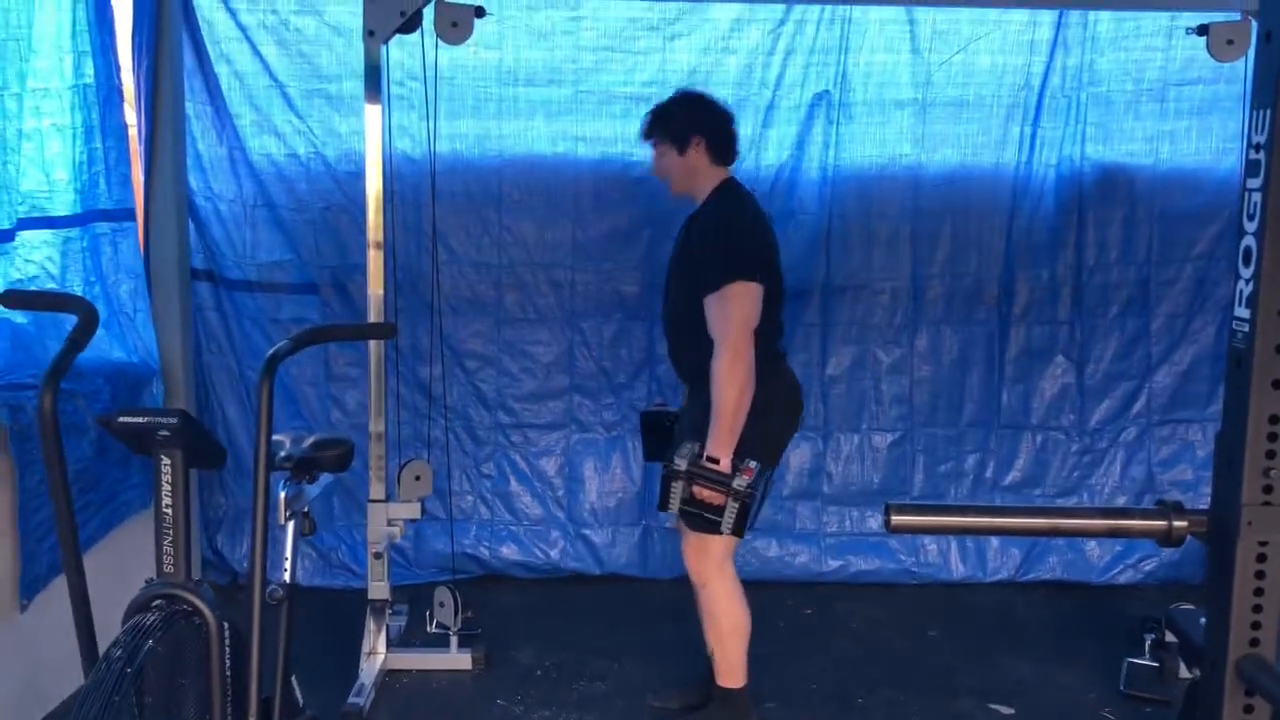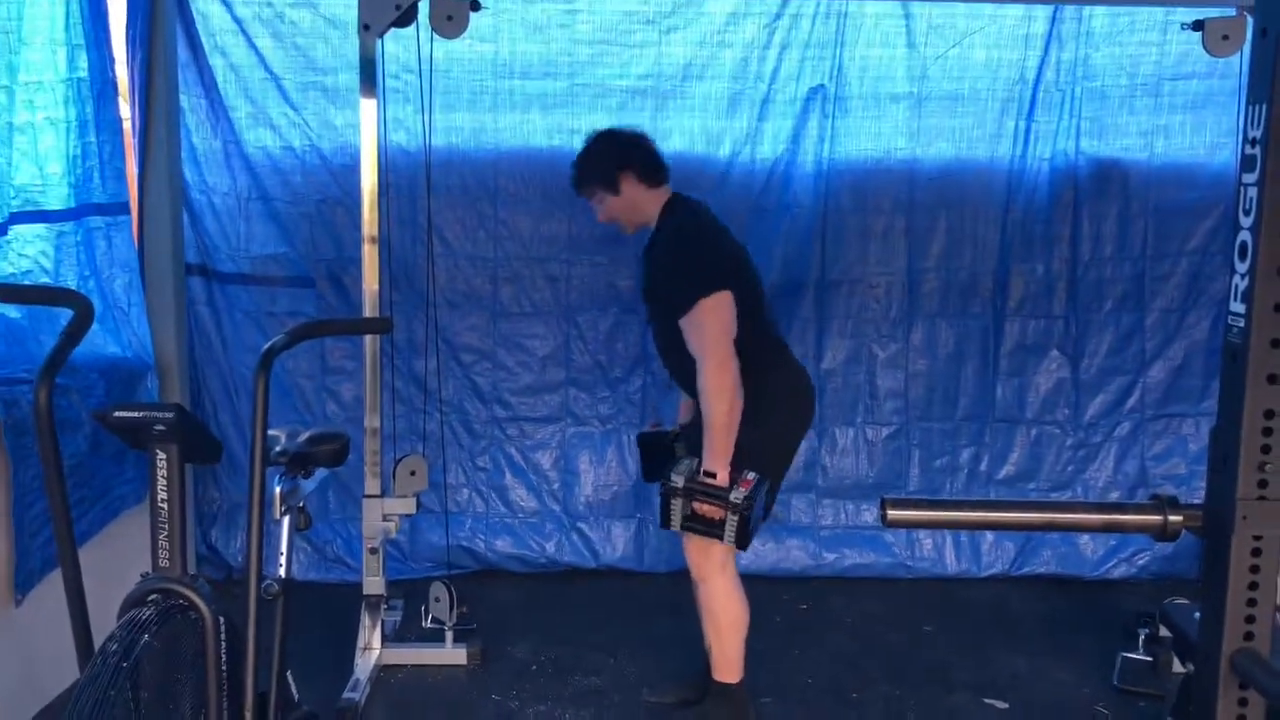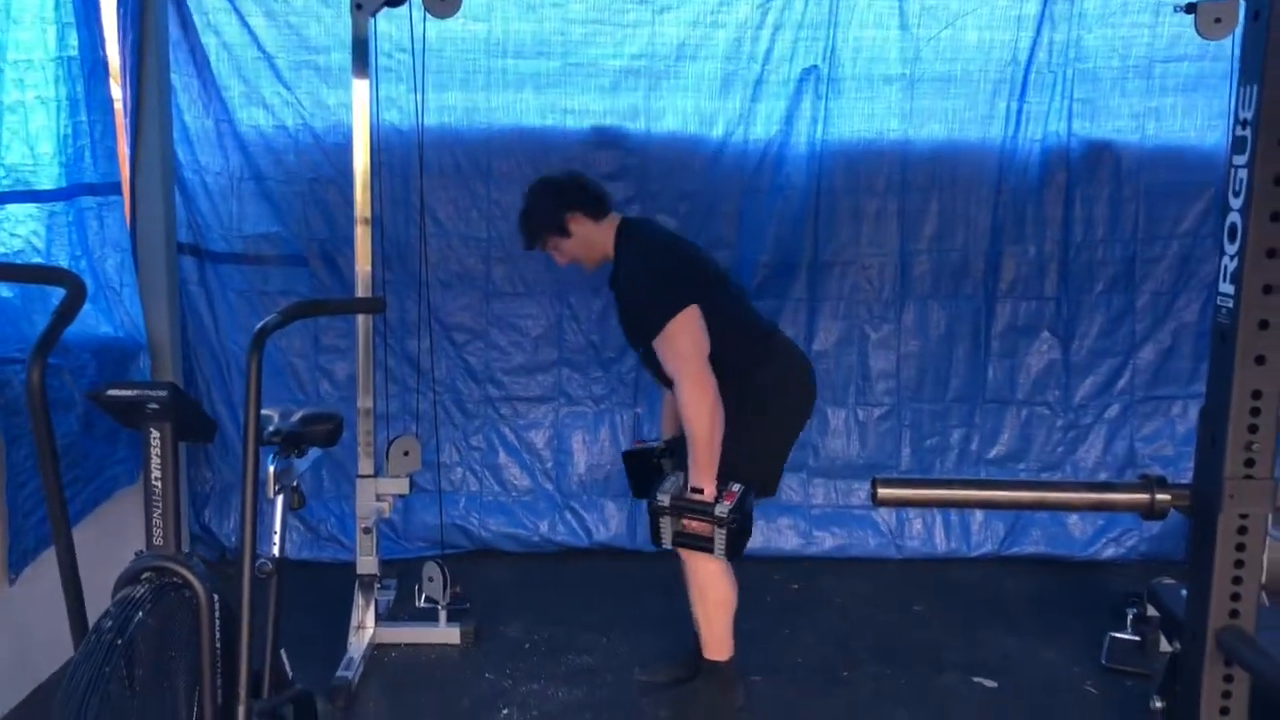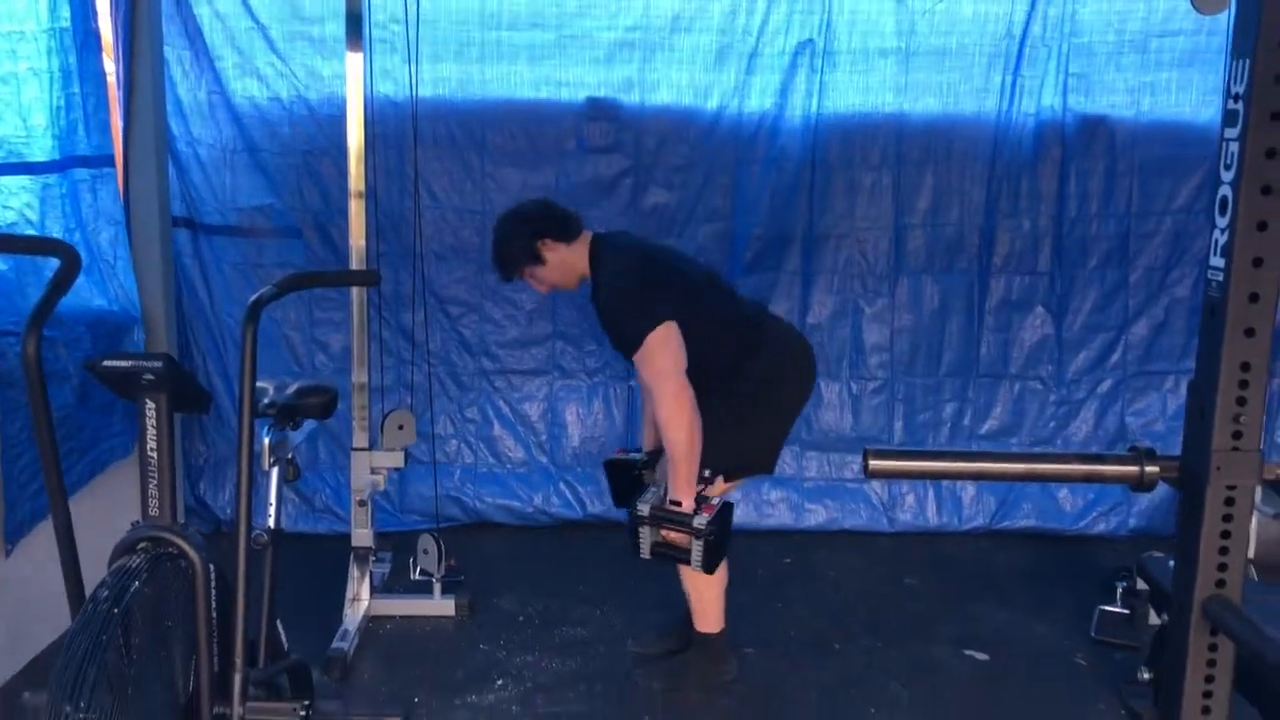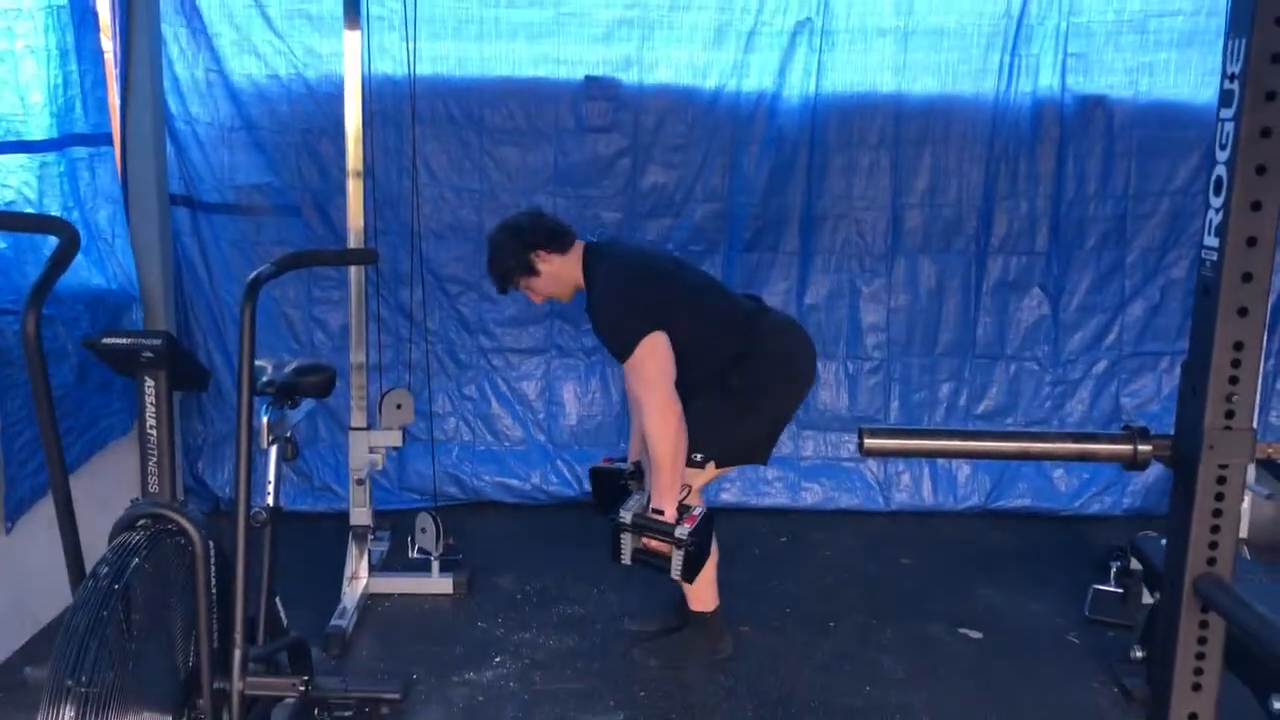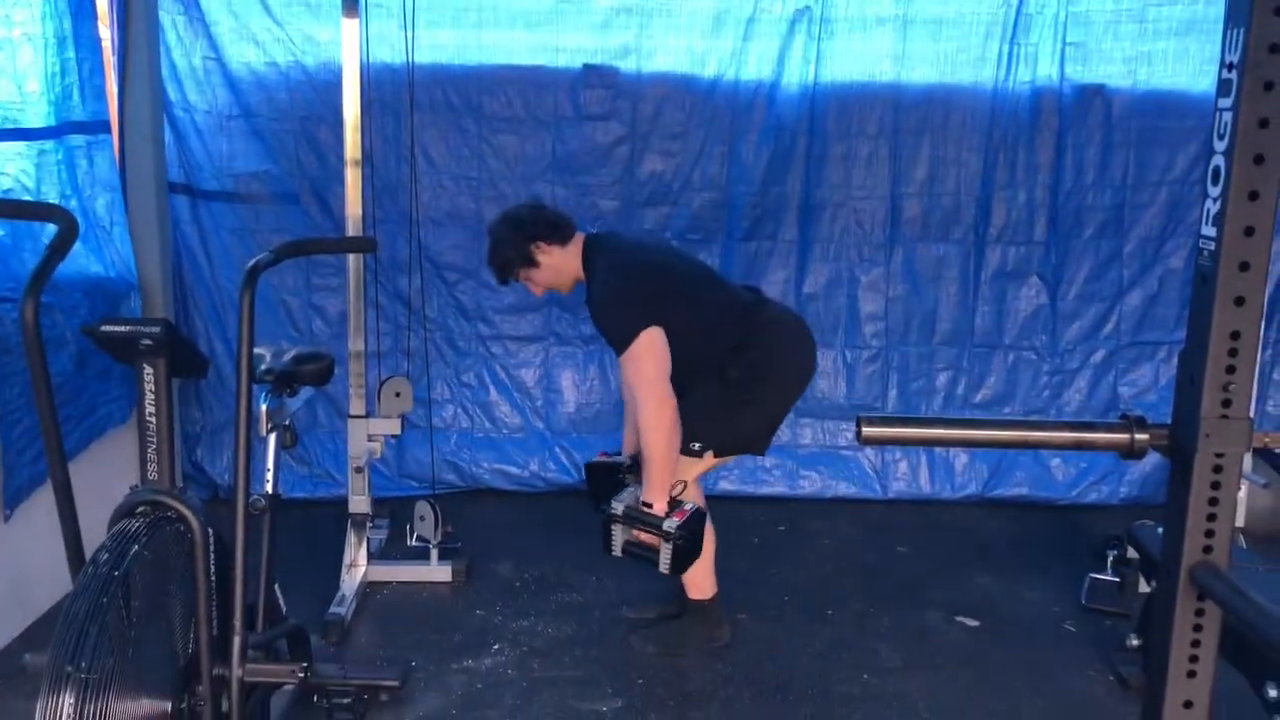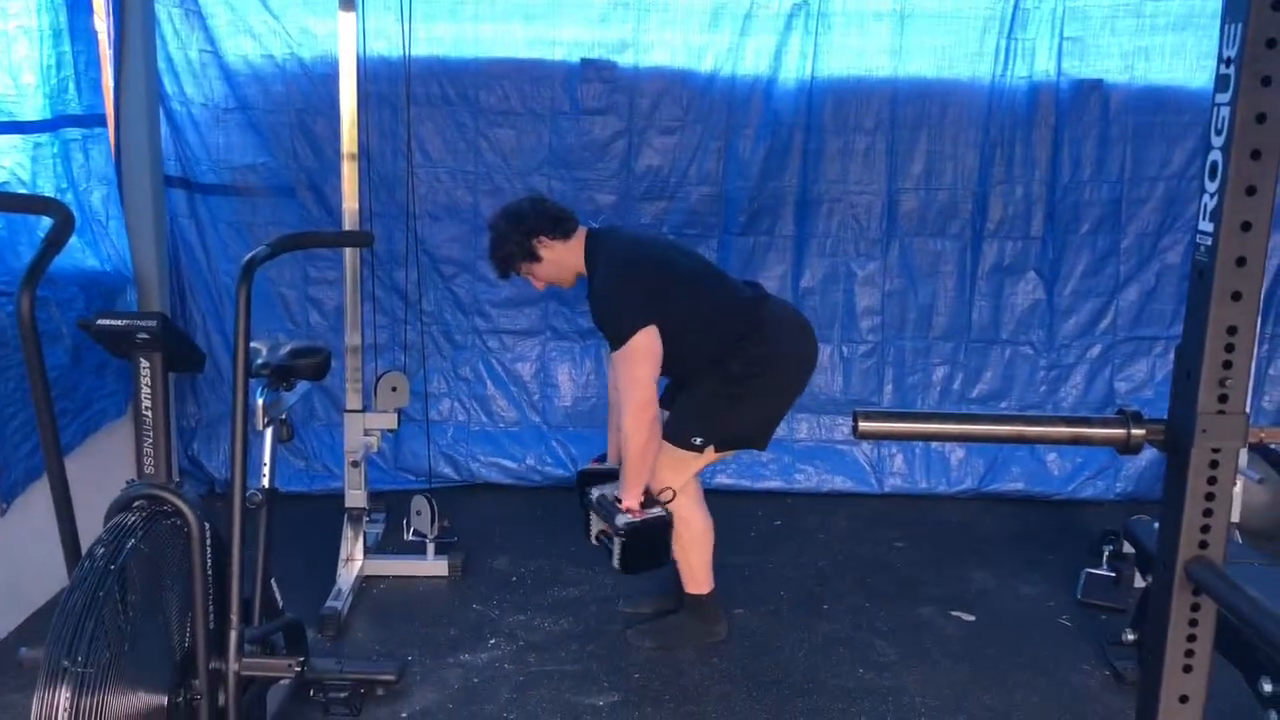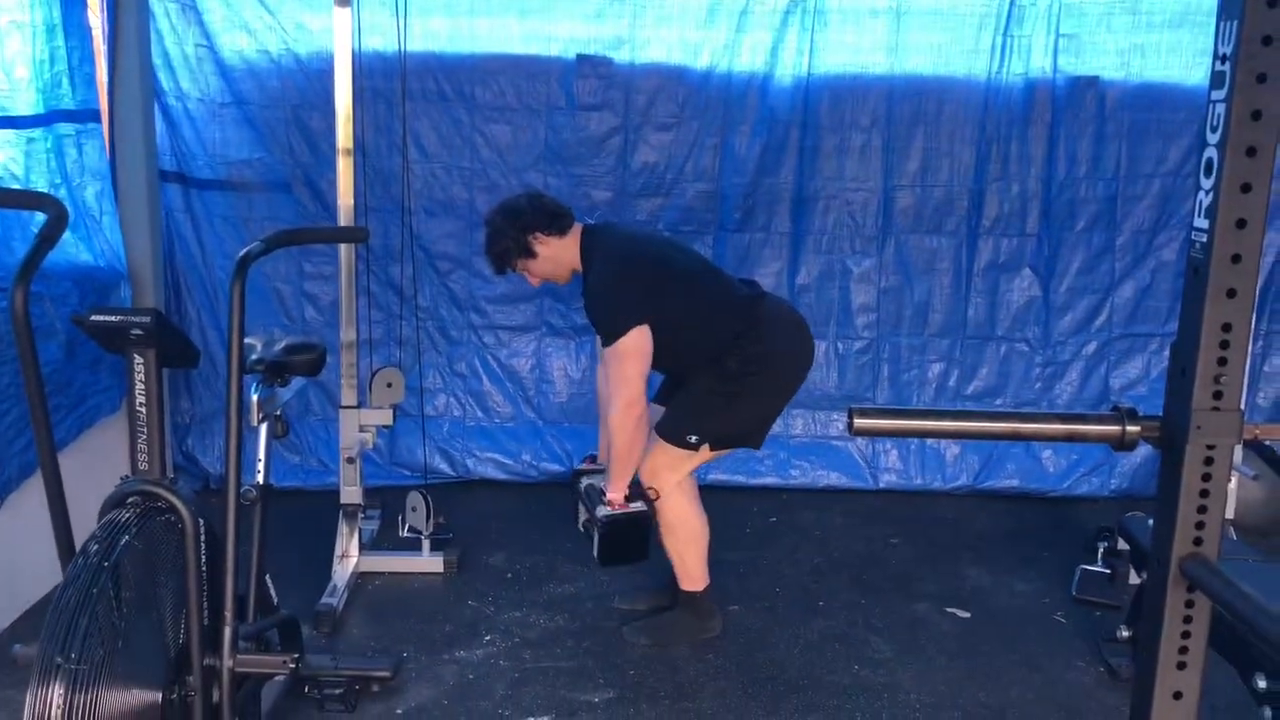
dt=0.3s
person 1, frame 1
left shoulder: (726, 225)
right shoulder: (717, 216)
left elbow: (734, 351)
left wrist: (718, 451)
right wrist: (695, 418)
left hip: (746, 409)
right hip: (723, 403)
left knee: (706, 554)
right knee: (698, 541)
person 1, frame 2
left shoulder: (683, 242)
right shoulder: (679, 231)
left elbow: (717, 365)
left wrist: (714, 467)
right wrist: (687, 427)
left hip: (763, 406)
right hip: (748, 401)
left knee: (708, 551)
right knee: (701, 542)
person 1, frame 3
left shoulder: (643, 269)
right shoulder: (640, 250)
left elbow: (695, 381)
right elbow: (677, 366)
left wrist: (703, 483)
right wrist: (669, 442)
left hip: (767, 391)
right hip: (761, 382)
right ankle: (707, 654)
person 1, frame 4
left shoulder: (621, 284)
right shoulder: (618, 261)
left elbow: (674, 398)
right elbow: (659, 372)
left wrist: (682, 493)
right wrist: (650, 449)
left hip: (767, 374)
right hip: (754, 364)
left knee: (686, 511)
right knee: (683, 500)
left ankle: (710, 651)
right ankle: (698, 625)
person 1, frame 5
left shoulder: (615, 295)
right shoulder: (611, 268)
left elbow: (662, 409)
right elbow: (646, 379)
left wrist: (664, 505)
right wrist: (636, 456)
left hip: (769, 369)
right hip: (759, 354)
left knee: (673, 486)
right knee: (665, 472)
left ankle: (706, 630)
right ankle: (694, 603)
person 1, frame 6
left shoulder: (615, 287)
right shoulder: (611, 259)
left elbow: (657, 406)
right elbow: (639, 370)
left wrist: (654, 500)
right wrist: (629, 452)
left hip: (769, 359)
right hip: (756, 344)
left knee: (669, 475)
right knee: (664, 463)
left ankle: (704, 618)
right ankle: (692, 593)
person 1, frame 7
left shoulder: (616, 281)
right shoulder: (611, 255)
left elbow: (641, 405)
right elbow: (621, 369)
left wrist: (630, 496)
right wrist: (615, 457)
left hip: (770, 355)
right hip: (752, 340)
left knee: (666, 472)
right knee: (664, 452)
left ankle: (702, 613)
right ankle: (688, 587)
person 1, frame 8
left shoulder: (612, 277)
right shoulder: (606, 251)
left elbow: (628, 404)
right elbow: (611, 368)
left wrist: (614, 491)
right wrist: (605, 455)
left hip: (766, 354)
right hip: (745, 338)
left knee: (660, 469)
right knee: (660, 449)
left ankle: (696, 609)
right ankle: (683, 583)
